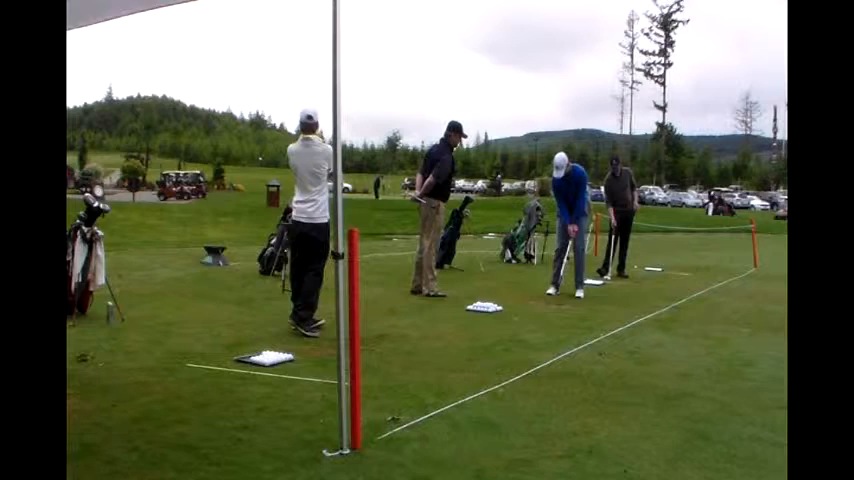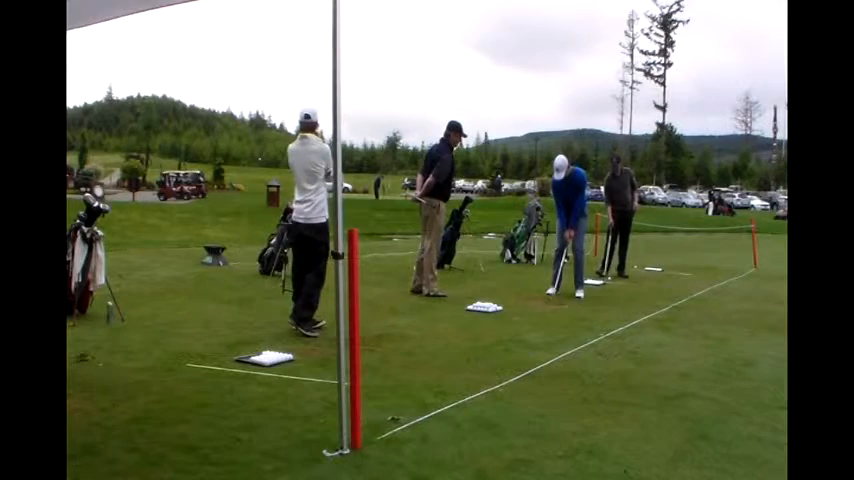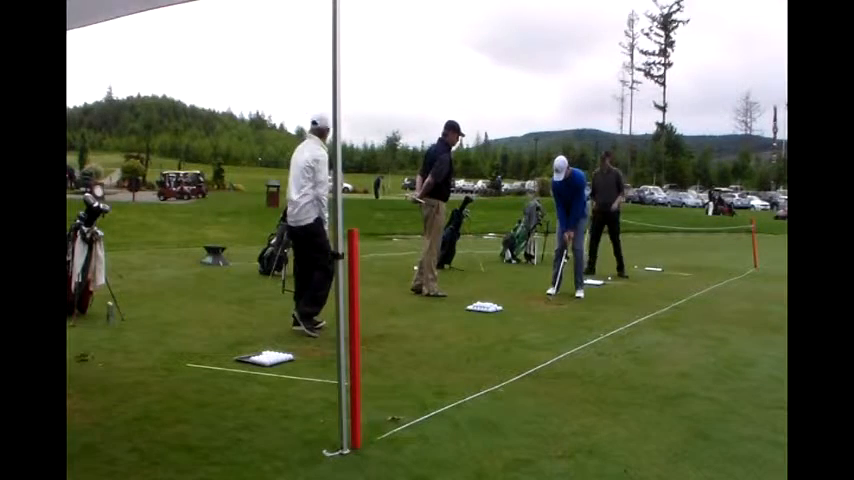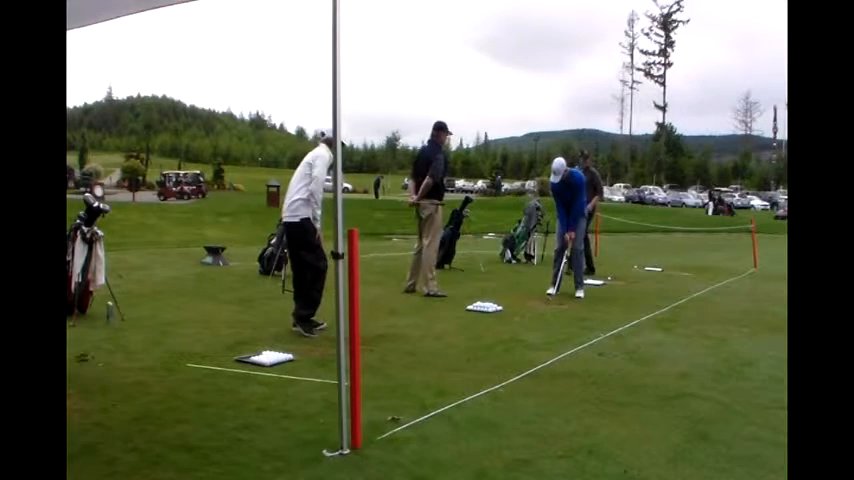
dt=0.5s
person 1, frame 1
left shoulder: (292, 150)
right shoulder: (326, 150)
left hip: (298, 218)
right hip: (318, 219)
left knee: (298, 267)
right knee: (314, 269)
left ankle: (300, 314)
right ankle: (303, 317)
person 1, frame 2
left shoulder: (291, 149)
right shoulder: (322, 148)
right elbow: (330, 173)
left hip: (298, 217)
right hip: (316, 218)
left knee: (300, 268)
right knee: (316, 269)
left ankle: (301, 315)
right ankle: (303, 317)
person 1, frame 3
left shoulder: (300, 150)
right shoulder: (319, 152)
right elbow: (321, 190)
right wrist: (325, 223)
left hip: (293, 218)
right hip: (309, 217)
left knee: (303, 268)
right knee: (325, 265)
left ankle: (301, 315)
right ankle: (306, 313)
person 1, frame 4
left shoulder: (315, 154)
right shoulder: (323, 155)
right elbow: (315, 188)
left wrist: (312, 221)
right wrist: (316, 222)
left hip: (291, 217)
right hip: (300, 217)
left knee: (302, 266)
right knee: (317, 265)
left ankle: (302, 316)
right ankle: (303, 316)
person 2, frame 1
left shoulder: (434, 149)
right shoulder: (446, 155)
left elbow: (421, 172)
right elbow: (433, 179)
left wrist: (418, 191)
right wrist: (421, 194)
left hip: (426, 201)
right hip: (434, 202)
left knee: (424, 244)
right knee: (430, 245)
left ankle: (418, 284)
right ankle: (429, 287)
person 2, frame 2
left shoulder: (435, 149)
right shoulder: (446, 154)
left elbow: (421, 173)
right elbow: (433, 179)
left wrist: (418, 192)
right wrist: (422, 194)
left hip: (427, 201)
right hip: (435, 202)
left knee: (425, 244)
right knee: (432, 245)
left ankle: (418, 284)
right ankle: (430, 287)
person 2, frame 3
left shoulder: (433, 149)
right shoulder: (444, 154)
left elbow: (421, 174)
right elbow: (432, 179)
left wrist: (418, 192)
right wrist: (421, 194)
left hip: (427, 201)
right hip: (435, 202)
left knee: (429, 244)
right knee: (432, 245)
left ankle: (419, 282)
right ankle: (430, 287)
person 2, frame 4
left shoulder: (421, 151)
right shoulder: (438, 154)
left elbow: (412, 177)
right elbow: (431, 179)
left wrist: (413, 196)
right wrist: (419, 197)
left hip: (421, 203)
right hip: (431, 203)
left knee: (421, 243)
right knee: (431, 245)
left ankle: (411, 283)
right ankle: (430, 287)
person 3, frame 1
left shoulder: (580, 173)
right shoulder: (556, 178)
left elbow: (581, 198)
right elbow: (561, 203)
left wrist: (575, 223)
right wrist: (568, 224)
left hip: (580, 213)
right hip: (564, 213)
left knee: (579, 248)
right knee: (560, 248)
left ankle: (579, 286)
right ankle: (555, 284)
person 3, frame 2
left shoulder: (580, 176)
right shoulder: (556, 181)
left elbow: (579, 203)
right elbow: (559, 205)
left wrist: (572, 227)
right wrist: (565, 228)
left hip: (579, 215)
right hip: (563, 215)
left knee: (578, 248)
right knee: (560, 248)
left ankle: (579, 286)
right ankle: (555, 284)
person 3, frame 3
left shoulder: (579, 177)
right shoulder: (555, 182)
left elbow: (578, 204)
right elbow: (559, 206)
left wrist: (571, 228)
right wrist: (564, 229)
left hip: (579, 215)
right hip: (564, 214)
left knee: (577, 249)
right knee: (560, 248)
left ankle: (579, 287)
right ankle: (555, 285)
person 3, frame 4
left shoulder: (578, 178)
right shoulder: (554, 182)
left elbow: (578, 204)
right elbow: (560, 207)
left wrist: (572, 229)
right wrist: (565, 230)
left hip: (578, 214)
right hip: (563, 215)
left knee: (577, 248)
right knee: (559, 248)
left ankle: (579, 287)
right ankle: (554, 284)
person 4, frame 1
left shoulder: (628, 172)
right shoulder: (608, 180)
left elbow: (634, 187)
right elbow: (608, 201)
left wrist: (635, 201)
right wrist: (612, 218)
left hip: (629, 211)
right hip: (617, 212)
left knee: (625, 241)
right knee: (612, 240)
left ankle: (621, 269)
right ankle: (605, 267)
person 4, frame 2
left shoulder: (628, 173)
right shoulder: (609, 179)
left elbow: (635, 188)
right elbow: (608, 200)
left wrist: (635, 201)
right wrist: (610, 217)
left hip: (628, 211)
right hip: (615, 212)
left knee: (624, 241)
right knee: (611, 241)
left ankle: (621, 269)
right ankle: (604, 268)
person 4, frame 3
left shoulder: (616, 173)
right shoulder: (596, 174)
left elbow: (622, 191)
left wrist: (616, 203)
right wrist: (592, 209)
left hip: (612, 211)
right hip: (598, 211)
left knee: (615, 240)
right knee: (593, 240)
left ankle: (621, 269)
right ankle: (590, 267)
person 4, frame 4
left shoulder: (593, 173)
right shoulder: (580, 173)
left elbow: (600, 192)
left wrist: (591, 204)
left hip: (587, 209)
left knee: (582, 235)
right knee: (583, 236)
right ankle: (589, 266)
